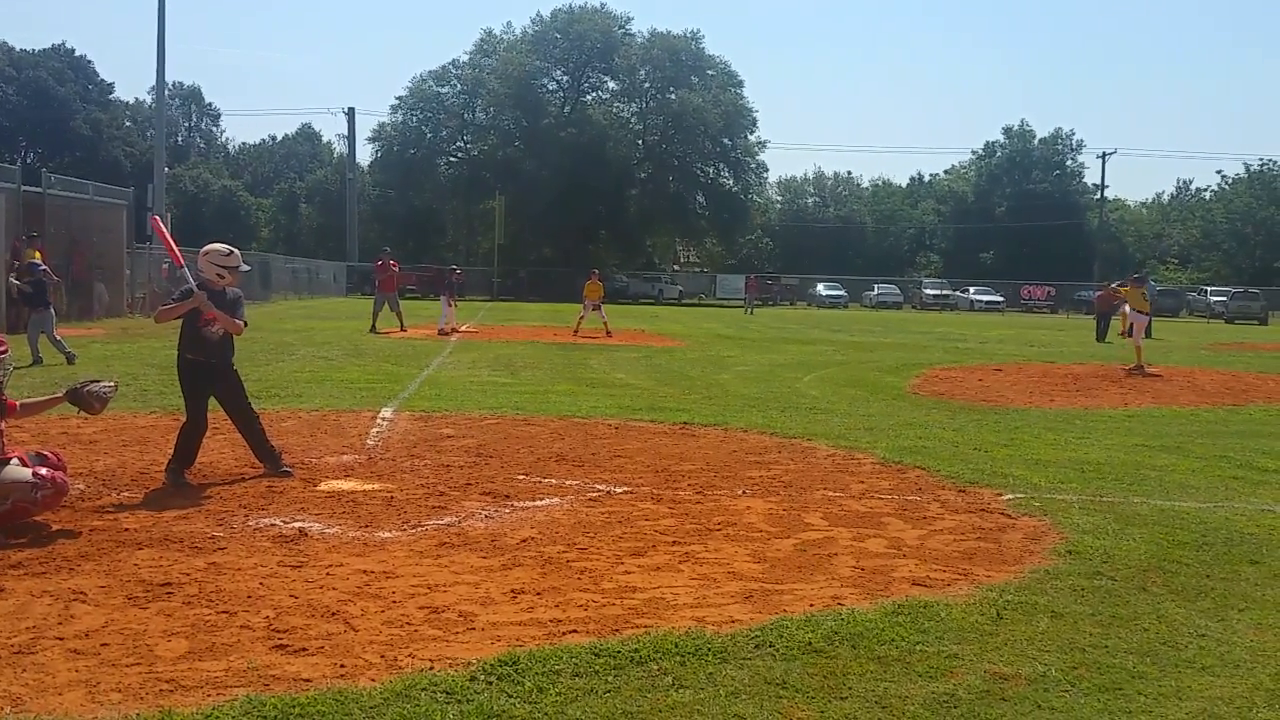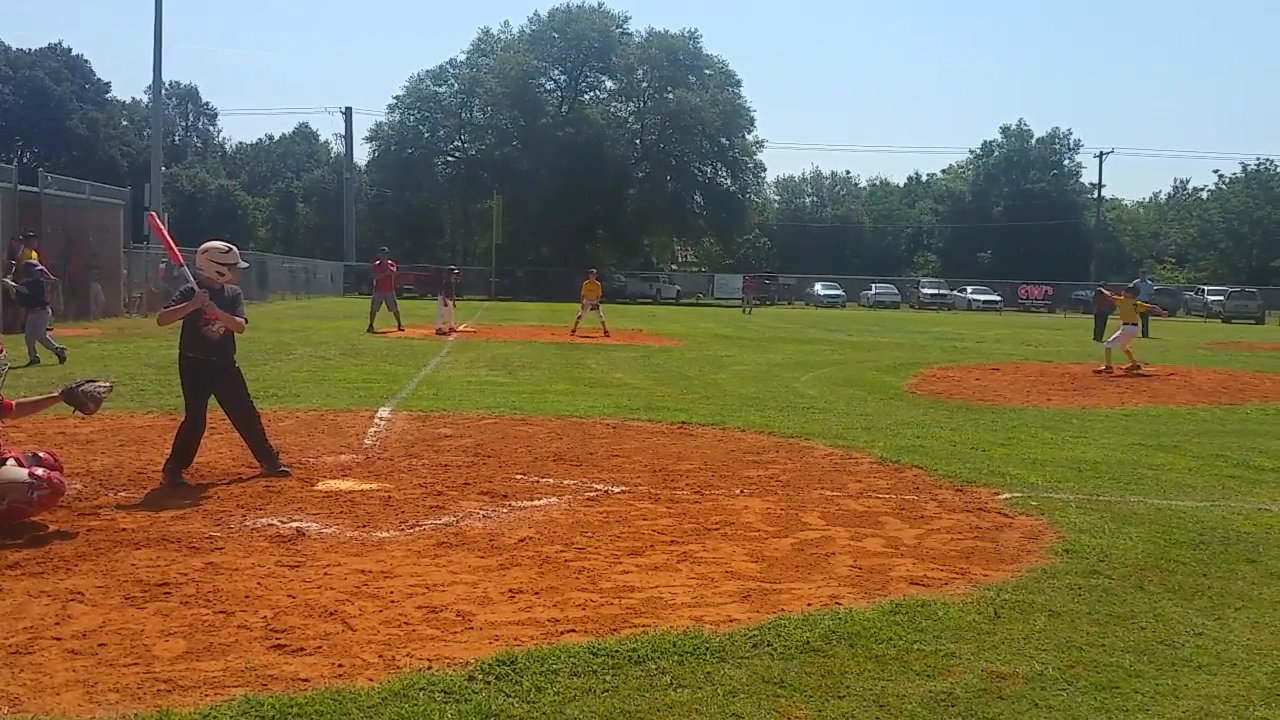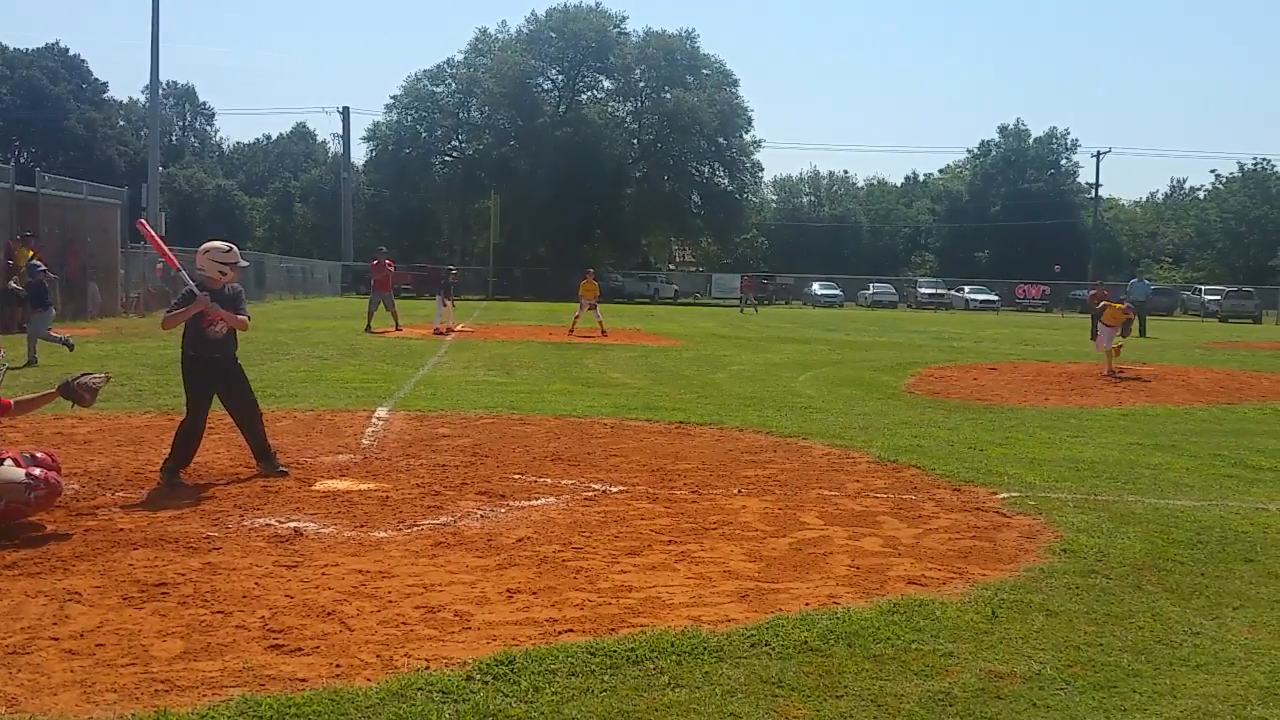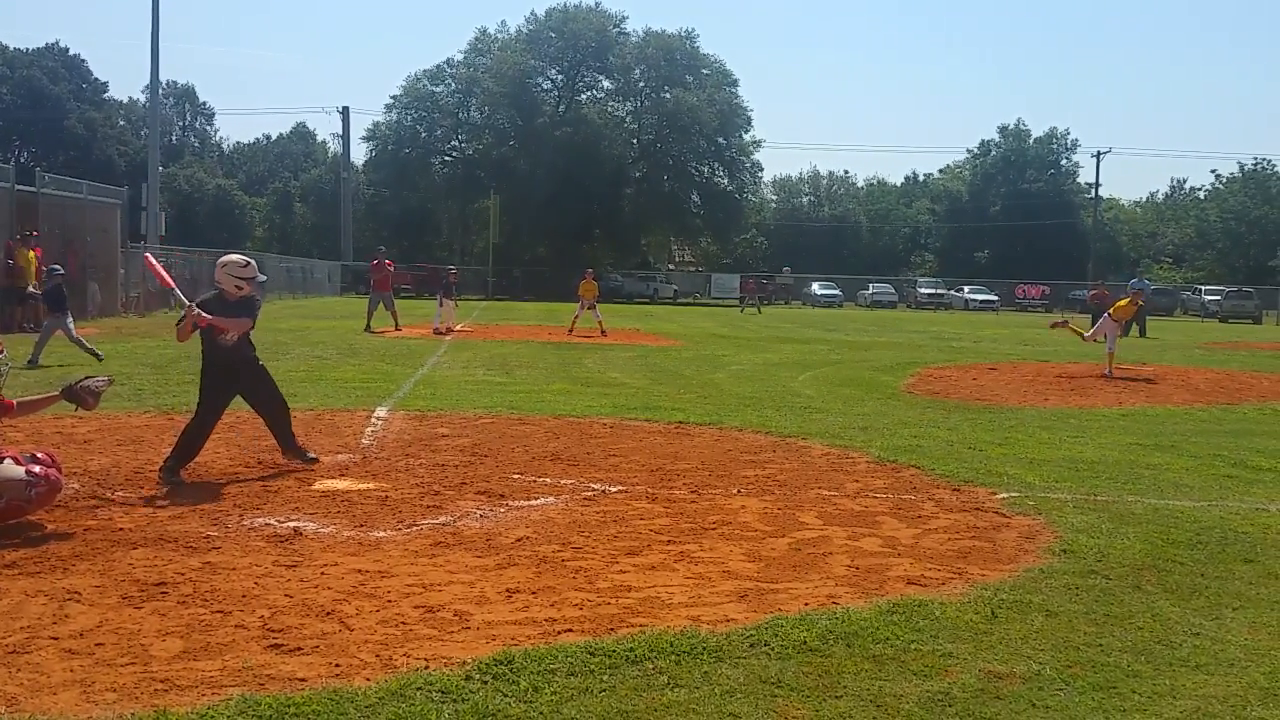
dt=0.3s
person 1, frame 1
left shoulder: (234, 296)
right shoulder: (190, 293)
left elbow: (238, 328)
right elbow: (159, 317)
left wrist: (214, 312)
right wrist: (191, 304)
left hip: (223, 366)
right hip: (194, 367)
left knee: (245, 415)
right knee: (196, 420)
left ankle: (272, 460)
right ankle: (176, 468)
person 1, frame 2
left shoulder: (233, 293)
right shoulder: (190, 292)
left elbow: (241, 326)
right elbow: (162, 319)
left wrist: (216, 312)
right wrist: (194, 305)
left hip: (225, 364)
right hip: (195, 365)
left knee: (246, 414)
right knee: (195, 419)
left ankle: (269, 460)
right ankle: (173, 468)
person 1, frame 3
left shoulder: (235, 291)
right shoulder: (193, 294)
left elbow: (244, 324)
right elbow: (166, 324)
left wrist: (220, 311)
right wrist: (195, 308)
left hip: (227, 362)
right hip: (198, 364)
left knee: (250, 411)
right knee: (196, 416)
left ankle: (266, 461)
right ankle: (171, 468)
person 1, frame 4
left shoulder: (251, 300)
right shoulder: (206, 302)
left elbow: (244, 325)
right elbow: (181, 337)
left wrist: (210, 319)
right wrist: (189, 319)
left hip: (246, 363)
right hip: (217, 368)
left knee: (277, 407)
right knee: (205, 417)
left ankle: (291, 448)
right ankle: (172, 466)
